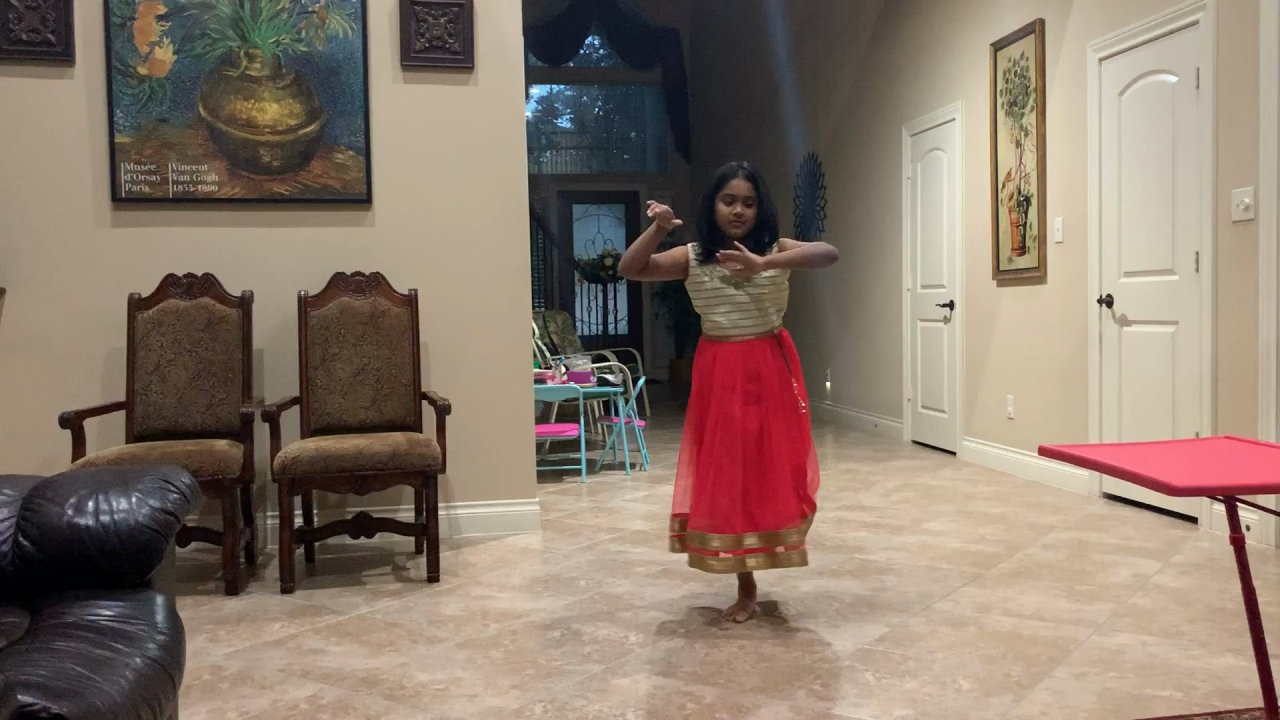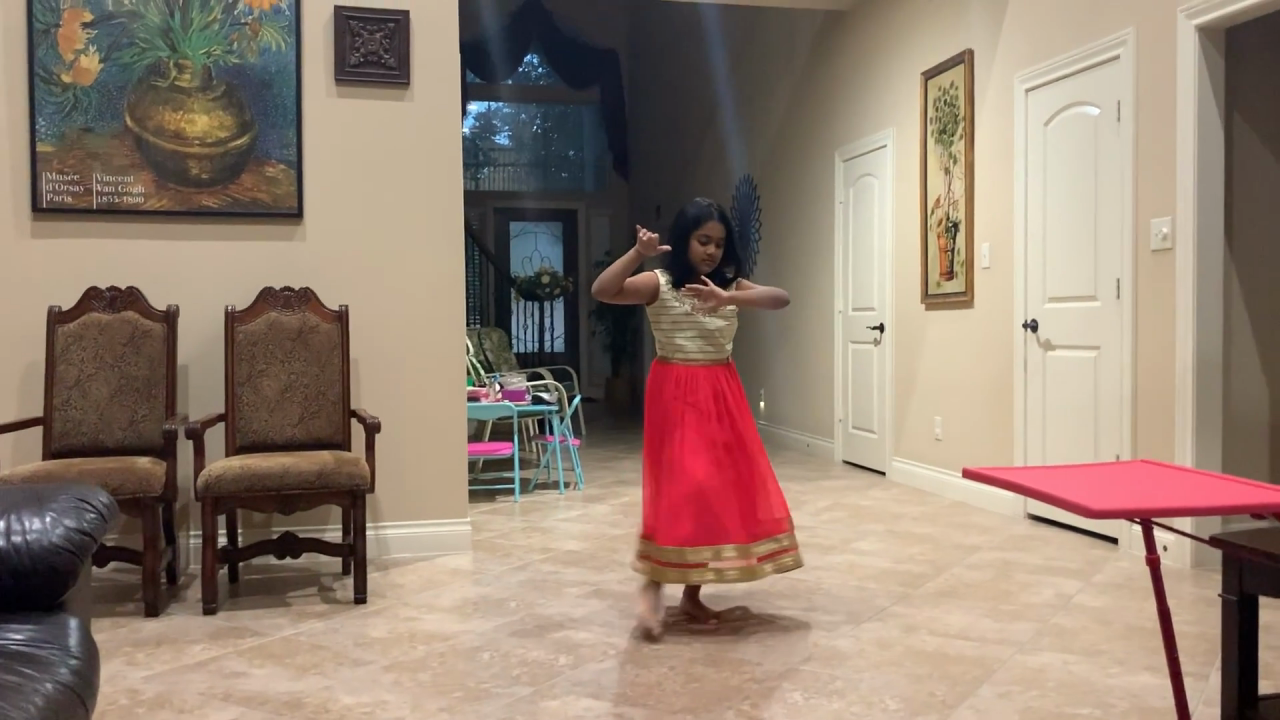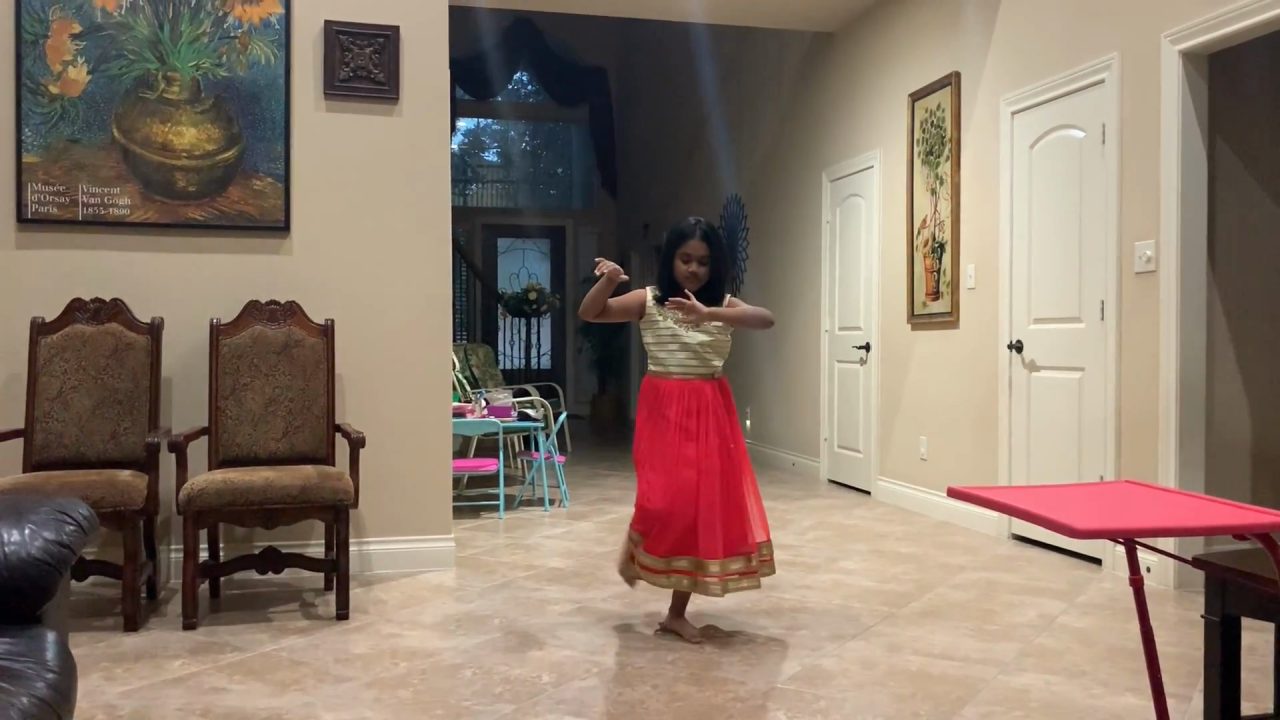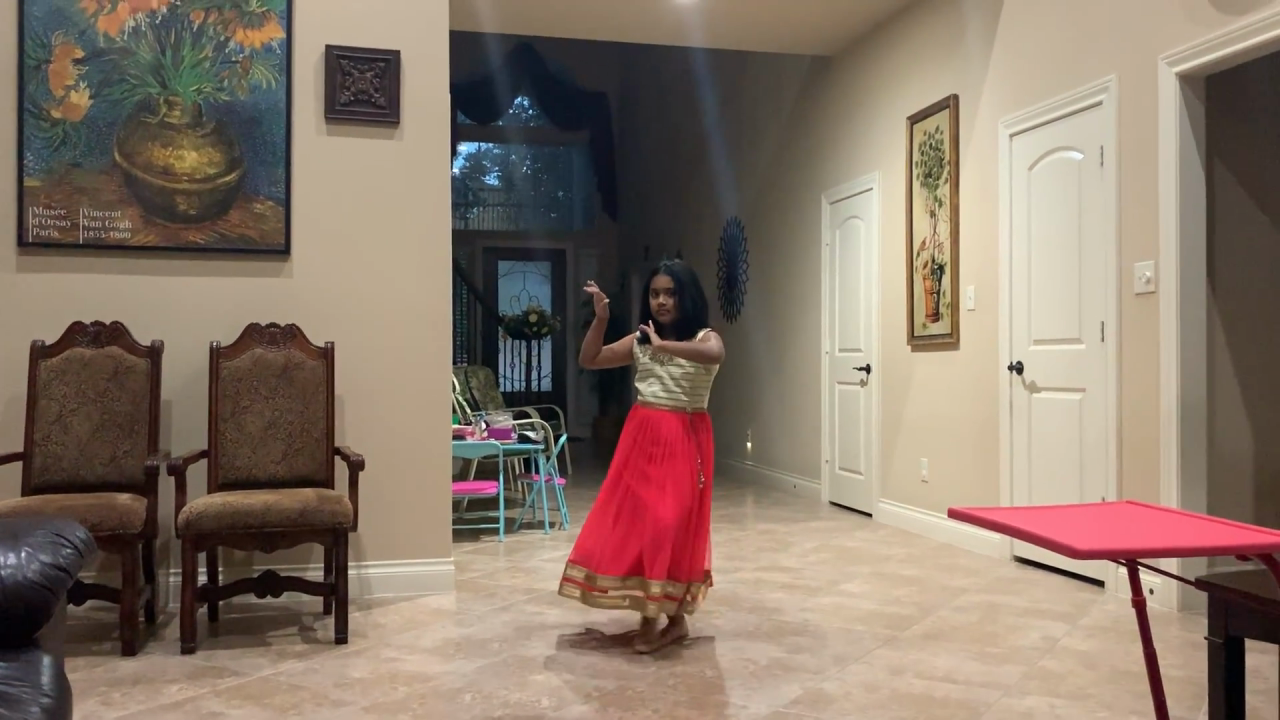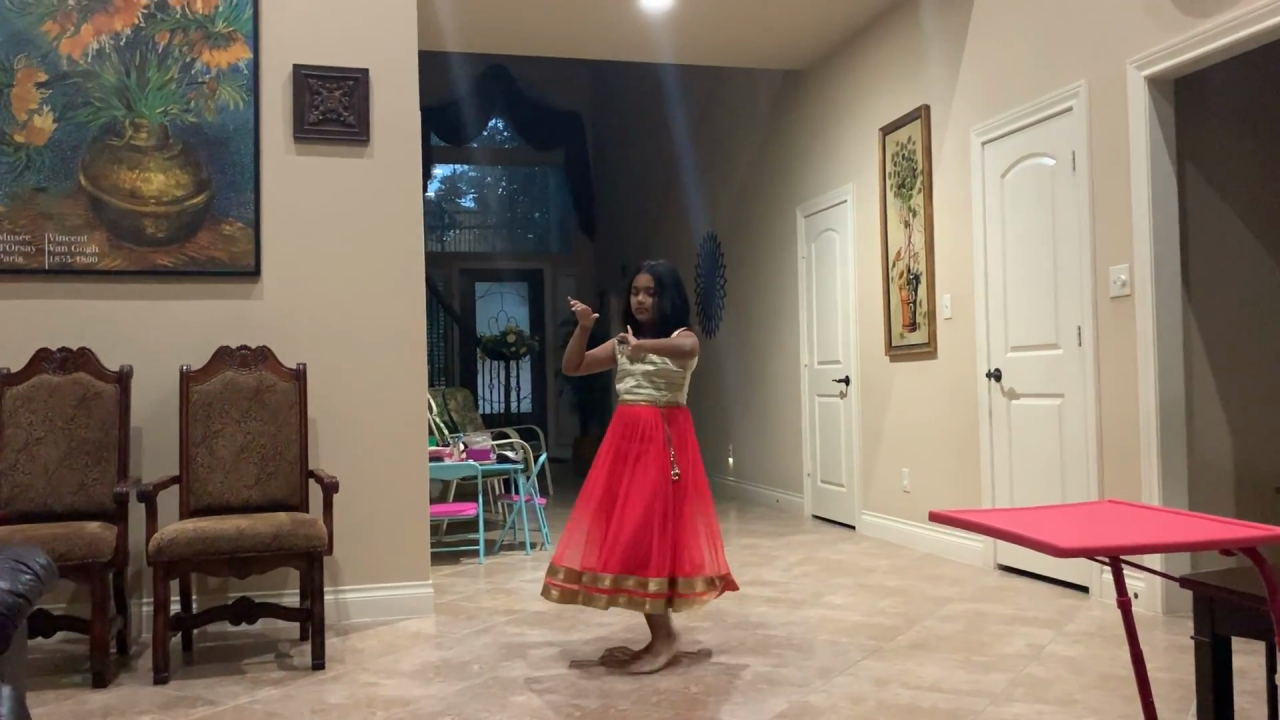
dt=1s
person 1, frame 1
left shoulder: (774, 250)
right shoulder: (692, 258)
left elbow: (830, 254)
right elbow: (630, 269)
left wrist: (765, 264)
right wrist: (657, 229)
left hip: (769, 366)
right hip: (719, 370)
left knee: (771, 464)
right knee: (725, 466)
left ankle: (766, 548)
right ankle: (745, 585)
person 1, frame 2
left shoulder: (729, 285)
right shoulder: (658, 284)
left elbow: (781, 298)
right elbow: (601, 291)
left wrist: (727, 299)
right wrist: (638, 253)
left hip: (722, 393)
right hip: (675, 392)
left knee: (724, 485)
right knee: (685, 486)
left ankle: (691, 594)
right ankle: (651, 589)
person 1, frame 3
left shoulder: (723, 305)
right shoulder: (648, 301)
left elbow: (766, 319)
right elbow: (588, 313)
left wrist: (708, 314)
right wrist: (607, 281)
left hip: (710, 409)
right hip: (663, 408)
left knee: (706, 500)
right knee: (662, 500)
left ankle: (676, 612)
right ankle: (636, 546)
person 1, frame 4
left shoulder: (704, 337)
right shoulder: (639, 340)
left elbow: (715, 354)
right elbow: (588, 360)
left wrist: (664, 345)
right wrist: (601, 317)
left hip: (684, 438)
right hip: (642, 437)
left knee: (669, 523)
right knee: (630, 521)
left ankle: (658, 613)
right ankle: (674, 618)
person 1, frame 5
left shoulder: (679, 337)
right shoulder: (621, 343)
left elbow: (690, 349)
right elbow: (571, 367)
left wrist: (641, 344)
right wrist: (583, 327)
left hip: (664, 436)
right hip: (624, 438)
left knee: (649, 528)
right knee: (624, 529)
left ankle: (667, 635)
right ankle: (659, 636)
